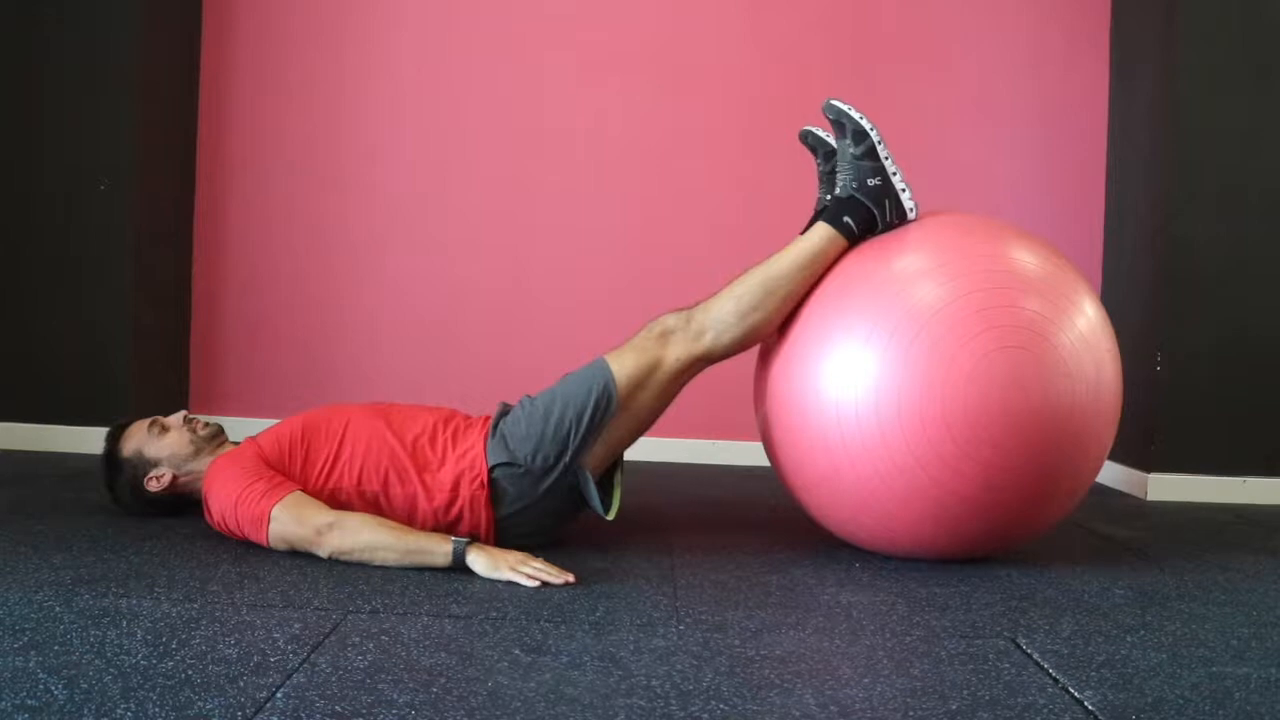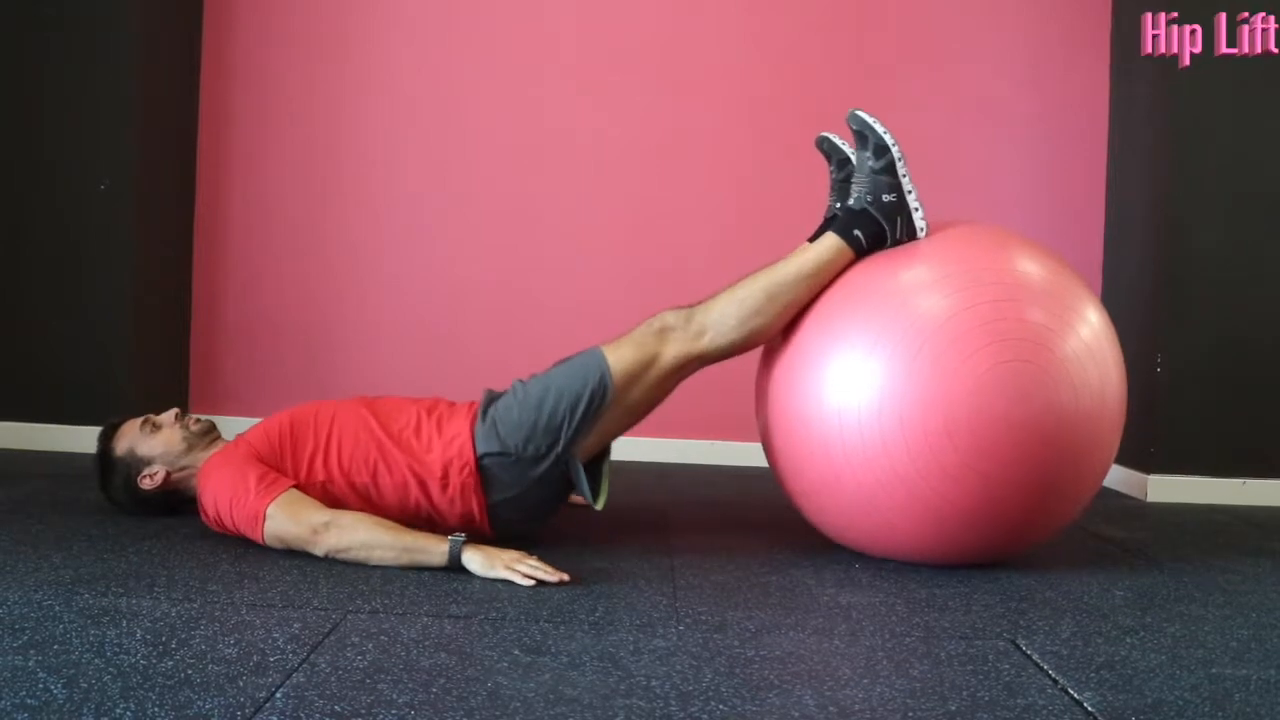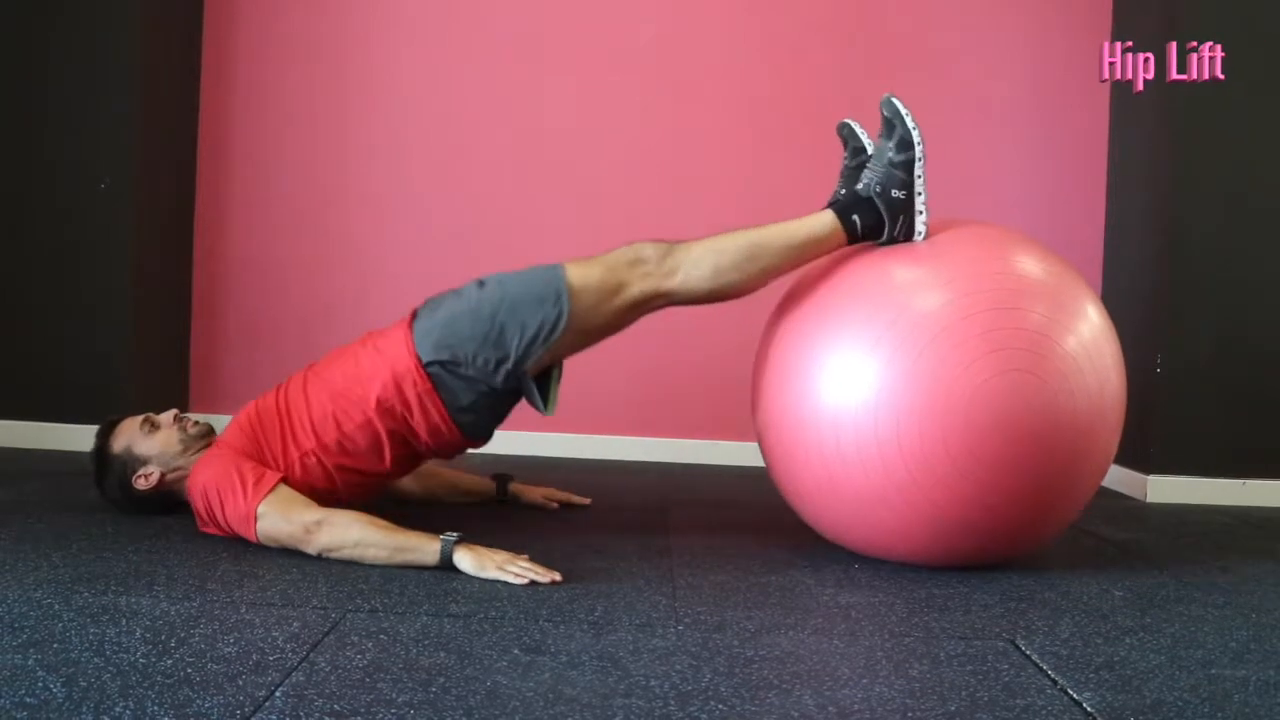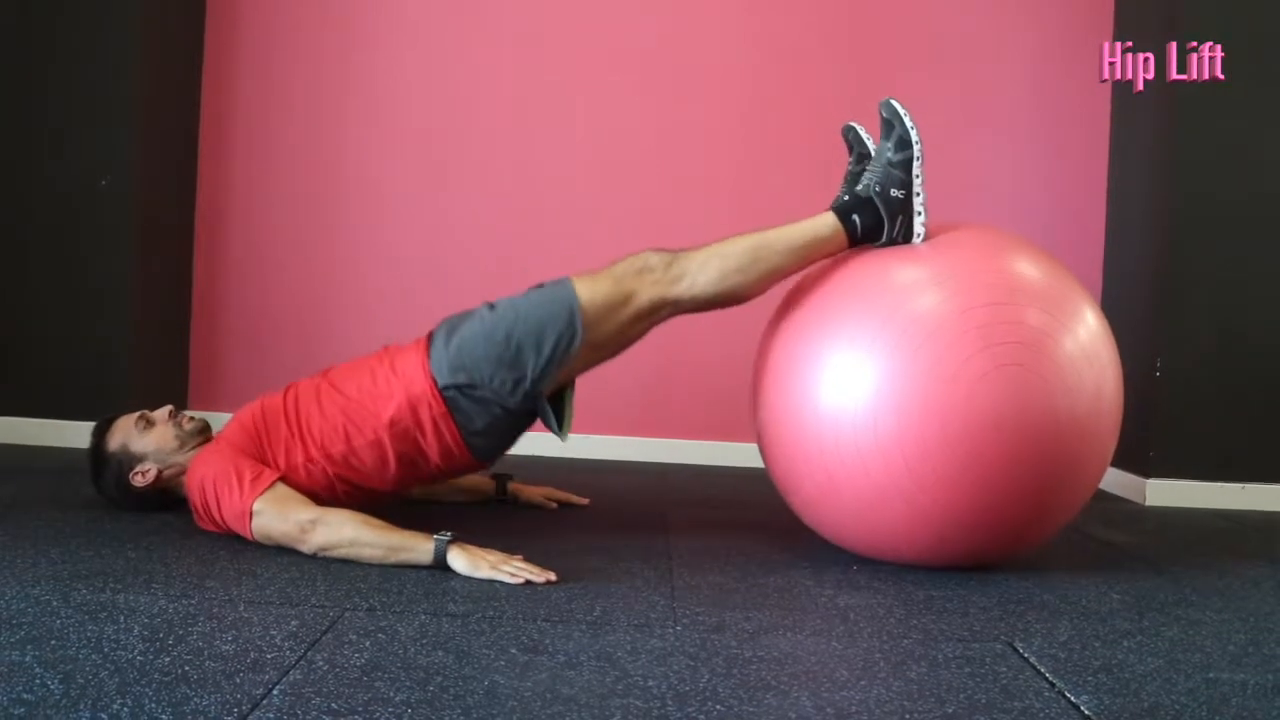
dt=0.7s
person 1, frame 1
left shoulder: (259, 463)
right shoulder: (231, 488)
right elbow: (327, 534)
left wrist: (568, 481)
right wrist: (469, 552)
left hip: (498, 461)
right hip: (499, 483)
left knee: (674, 337)
right knee: (679, 338)
left ankle: (833, 221)
right ankle: (853, 215)
person 1, frame 2
left shoulder: (247, 463)
right shoulder: (227, 484)
right elbow: (324, 533)
left wrist: (532, 481)
right wrist: (465, 549)
left hip: (479, 443)
right hip: (485, 461)
left knee: (672, 335)
right knee: (673, 339)
left ankle: (842, 233)
right ankle: (864, 228)
person 1, frame 3
left shoulder: (236, 464)
right shoulder: (217, 485)
left elbow: (388, 469)
right elbow: (313, 532)
right wrist: (453, 552)
left hip: (444, 371)
left knee: (643, 268)
right knee: (649, 271)
left ankle: (847, 213)
right ankle: (863, 216)
person 1, frame 4
left shoulder: (234, 462)
right shoulder: (213, 482)
right elbow: (309, 530)
right wrist: (446, 552)
left hip: (446, 393)
right hip: (454, 388)
left knee: (650, 282)
right knee: (655, 279)
left ankle: (850, 219)
right ankle: (863, 218)
